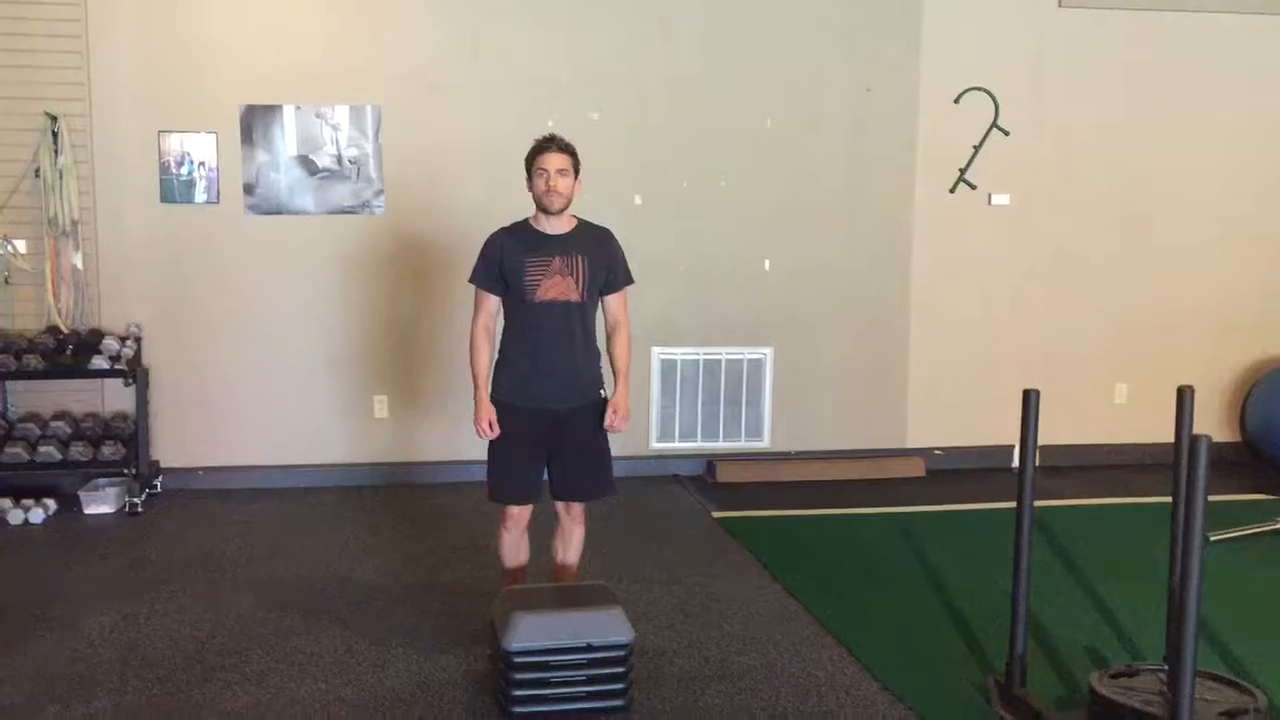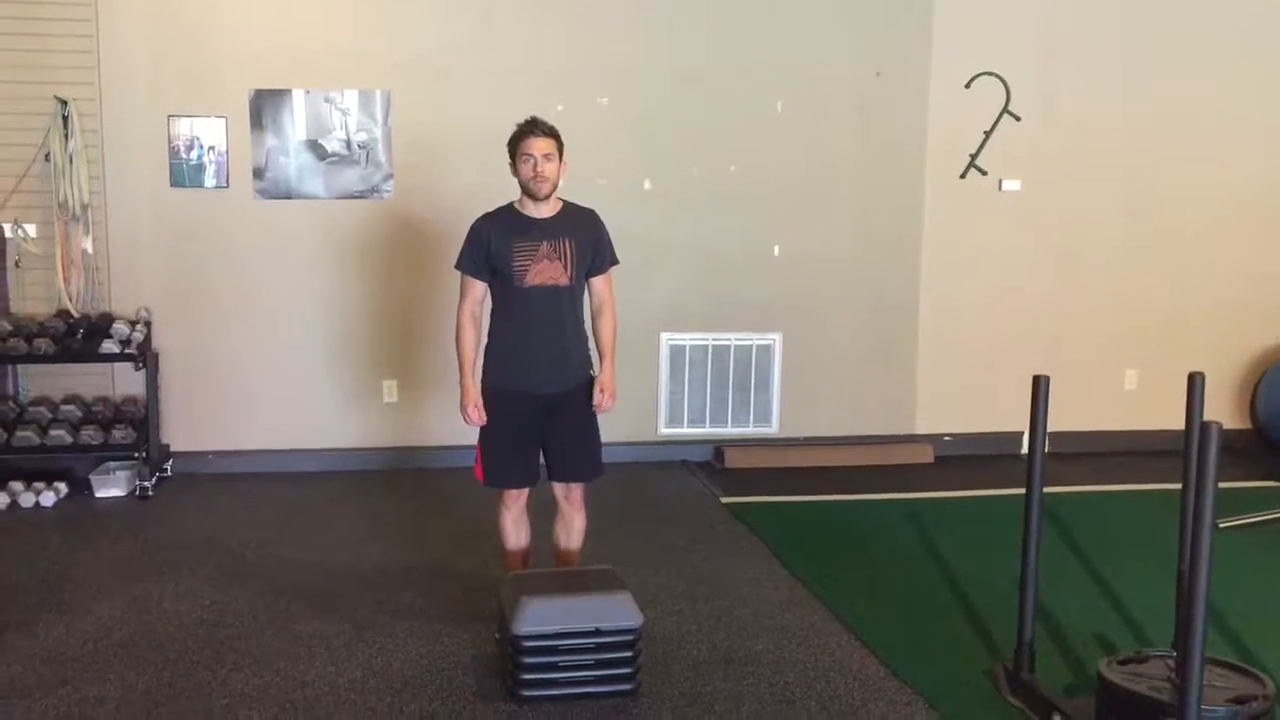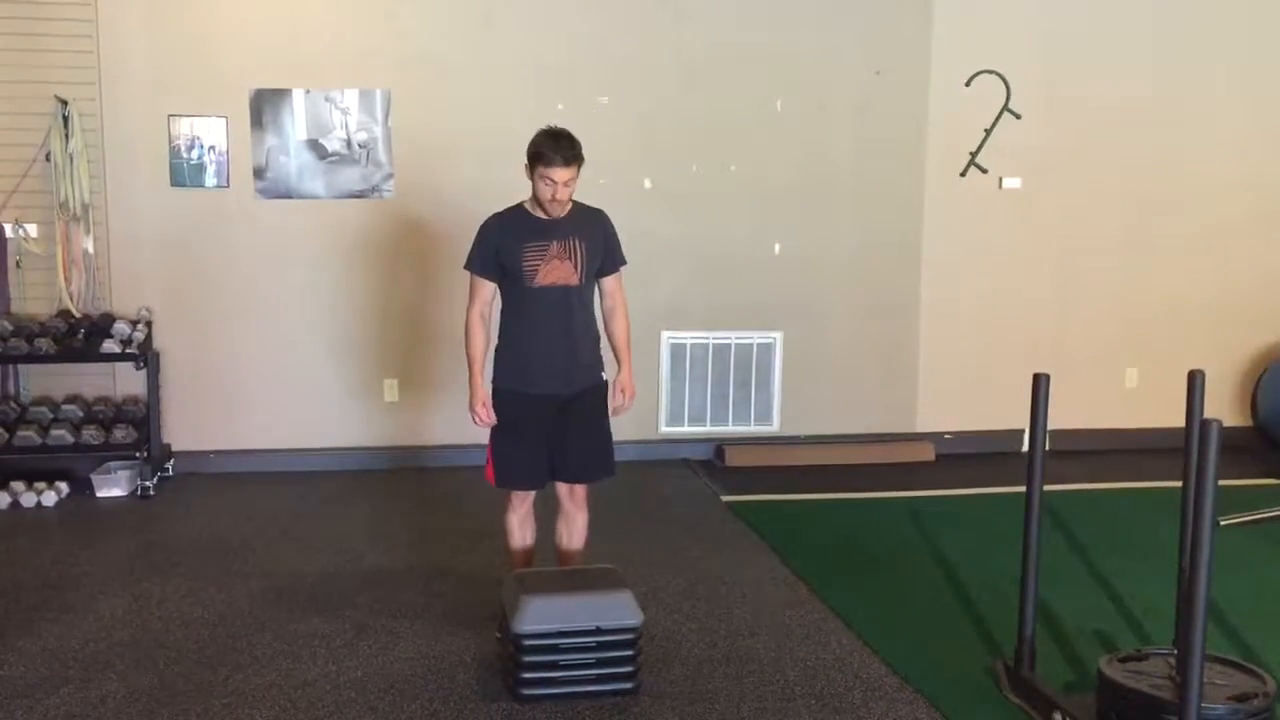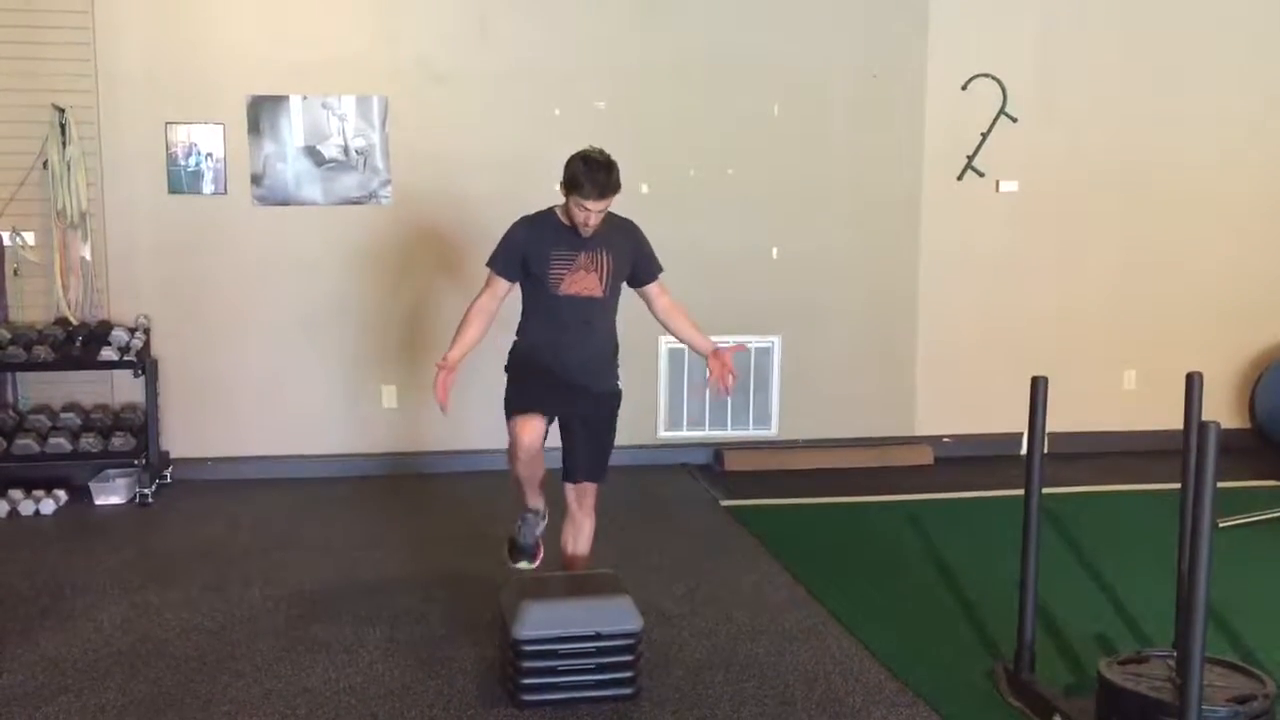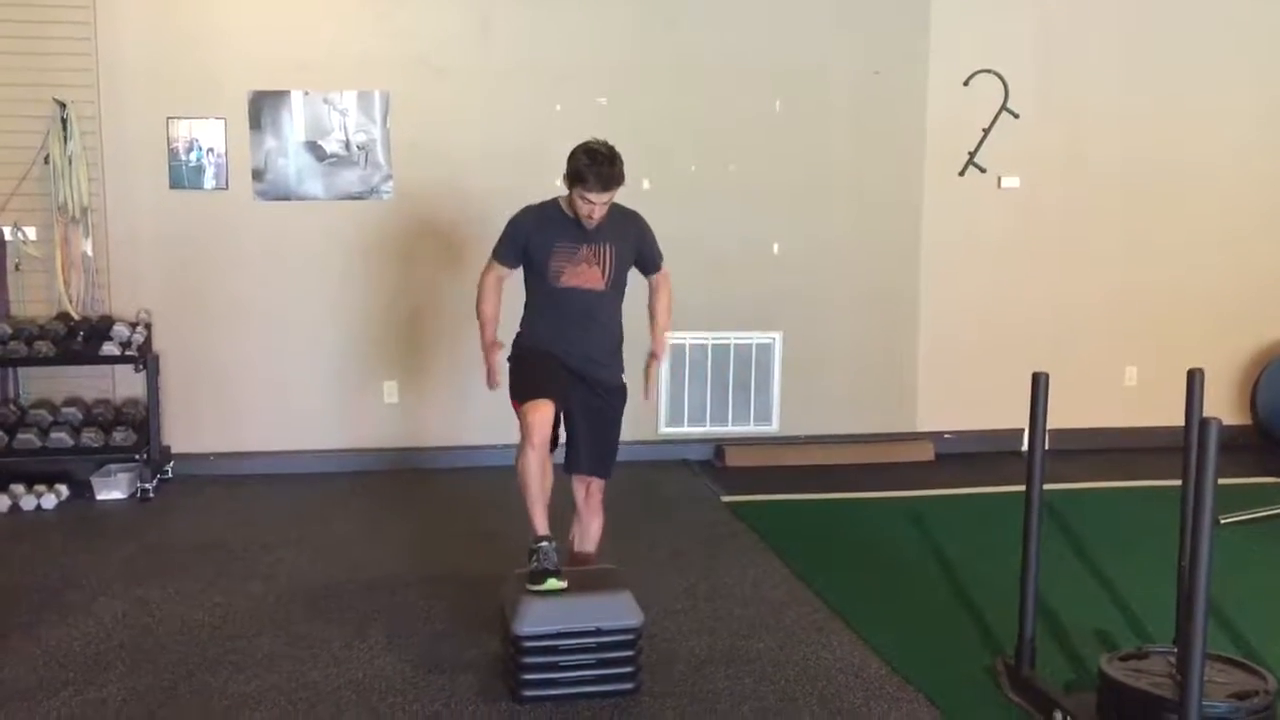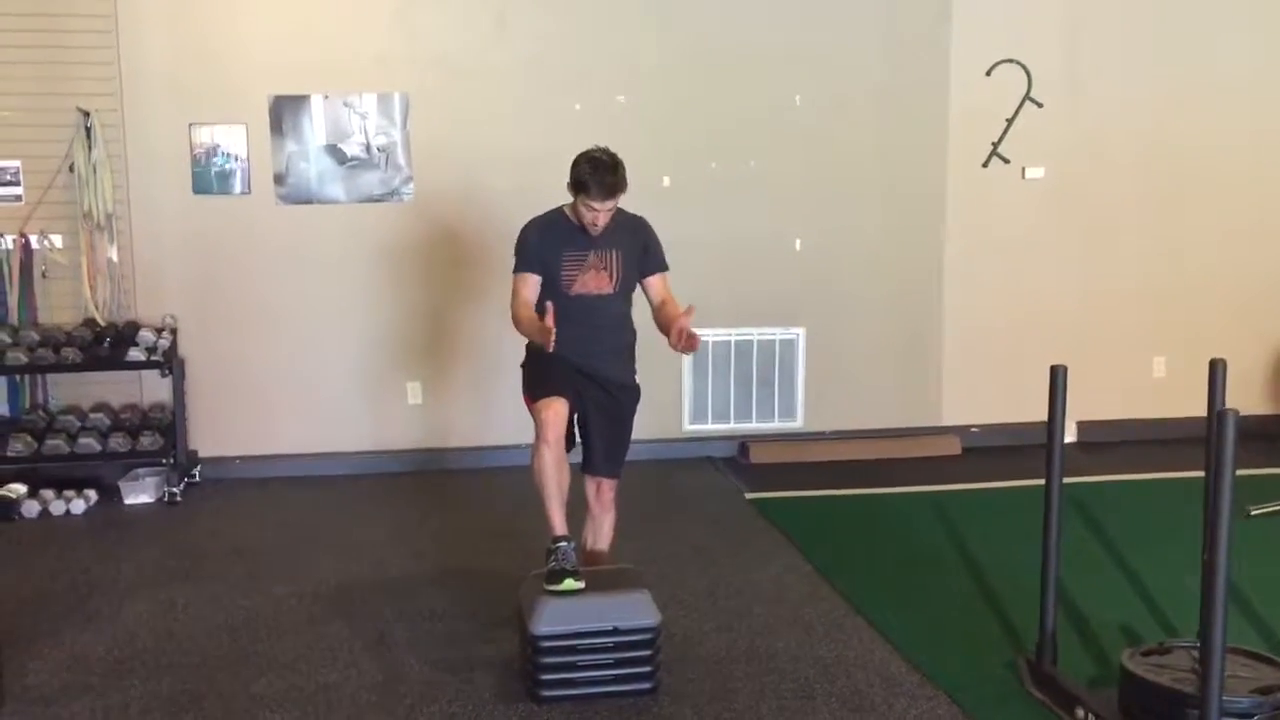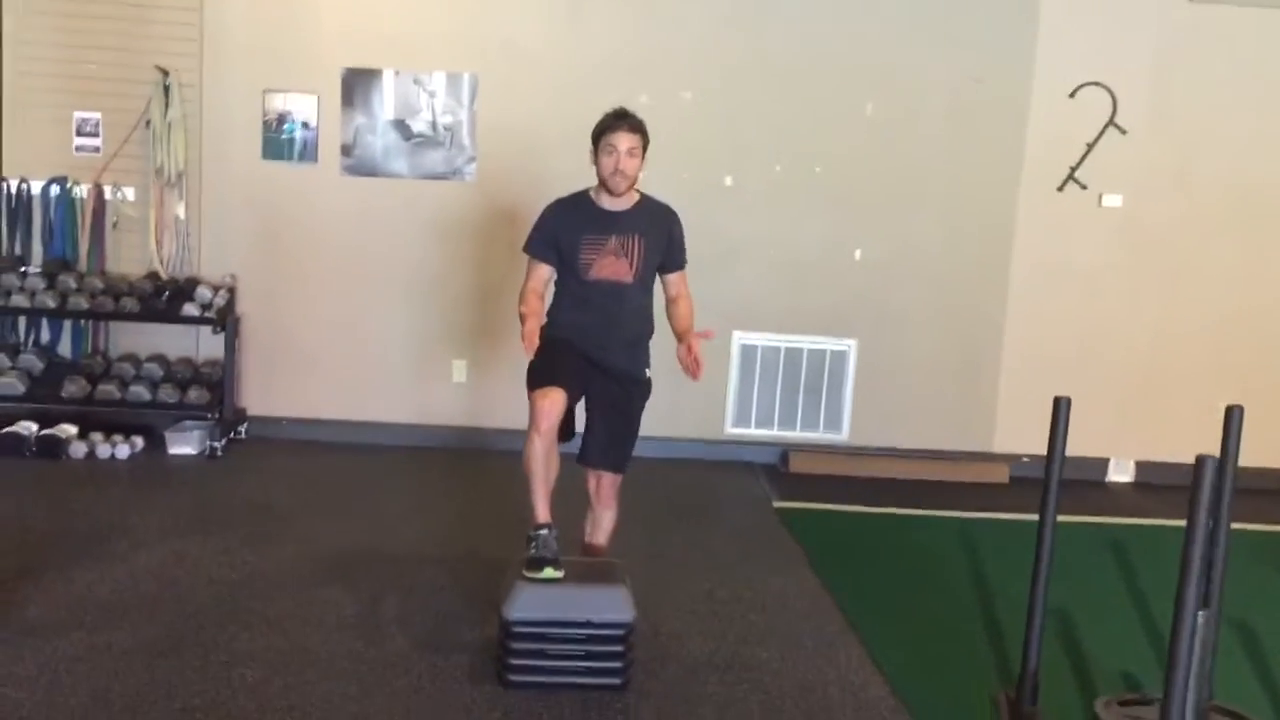
dt=0.7s
person 1, frame 1
left shoulder: (601, 244)
right shoulder: (503, 244)
left elbow: (617, 321)
right elbow: (483, 324)
left wrist: (621, 389)
right wrist: (482, 395)
left hip: (581, 403)
right hip: (516, 403)
left knee: (573, 510)
right knee: (515, 514)
person 1, frame 2
left shoulder: (586, 225)
right shoulder: (489, 229)
left elbow: (602, 301)
right elbow: (469, 311)
left wrist: (606, 368)
right wrist: (467, 383)
left hip: (571, 385)
right hip: (508, 388)
left knee: (572, 495)
right knee: (513, 495)
person 1, frame 3
left shoulder: (596, 225)
right shoulder: (499, 230)
left elbow: (613, 300)
right elbow: (479, 310)
left wrist: (625, 367)
right wrist: (476, 381)
left hip: (583, 386)
right hip: (518, 388)
left knee: (574, 493)
right knee: (521, 496)
person 1, frame 4
left shoulder: (627, 236)
right shoulder: (528, 232)
left elbow: (660, 300)
right elbow: (489, 300)
left wrist: (709, 350)
right wrist: (451, 359)
left hip: (597, 380)
right hip: (537, 363)
left knee: (583, 494)
right knee: (526, 438)
right ankle: (532, 515)
person 1, frame 5
left shoulder: (631, 227)
right shoulder: (531, 222)
left elbow: (659, 282)
right elbow: (493, 277)
left wrist: (657, 347)
right wrist: (488, 340)
left hip: (602, 369)
right hip: (541, 354)
left knee: (590, 491)
right knee: (537, 427)
right ankle: (542, 546)
person 1, frame 6
left shoulder: (637, 232)
right shoulder: (540, 233)
left elbow: (661, 299)
right elbow: (522, 306)
left wrist: (674, 325)
right wrist: (539, 331)
left hip: (614, 370)
right hip: (555, 359)
left knee: (603, 489)
right knee: (551, 420)
right ankle: (560, 547)
person 1, frame 7
left shoulder: (662, 221)
right shoulder: (562, 214)
left elbow: (677, 293)
right elbow: (535, 285)
left wrist: (685, 335)
right wrist: (531, 319)
left hip: (626, 362)
right hip: (566, 343)
left knee: (605, 483)
right knee: (545, 413)
right ankle: (542, 533)
